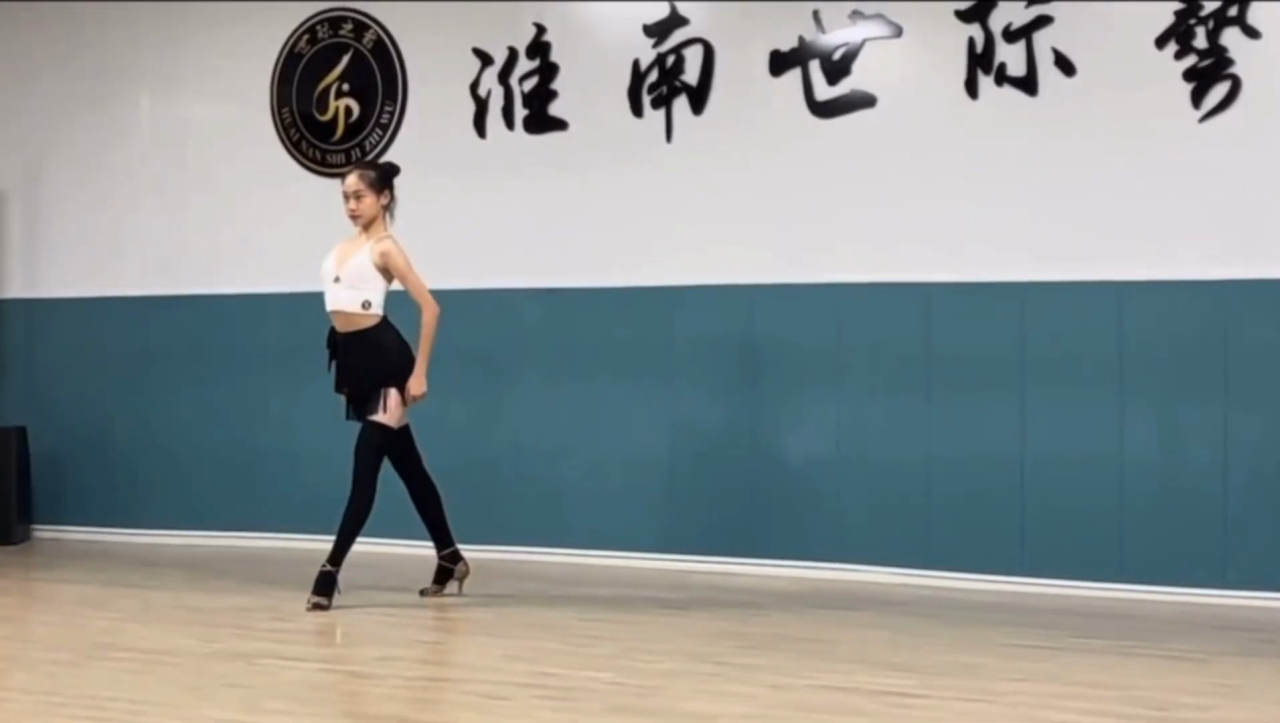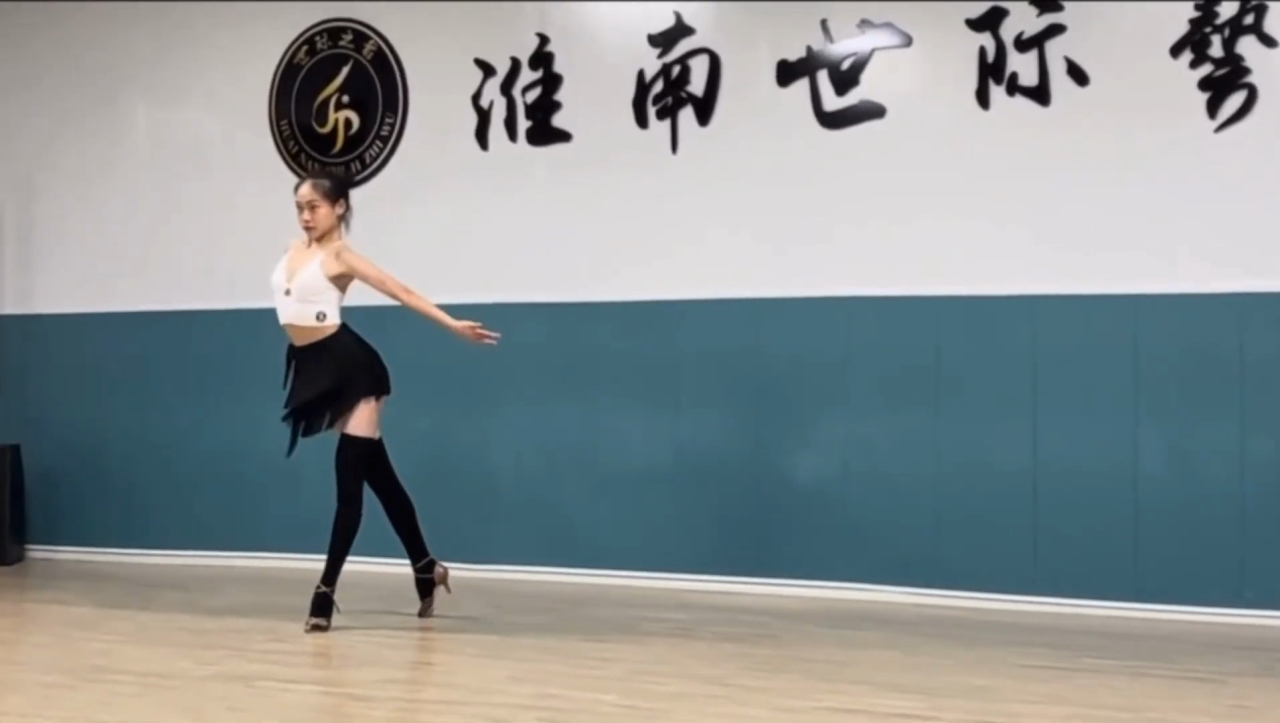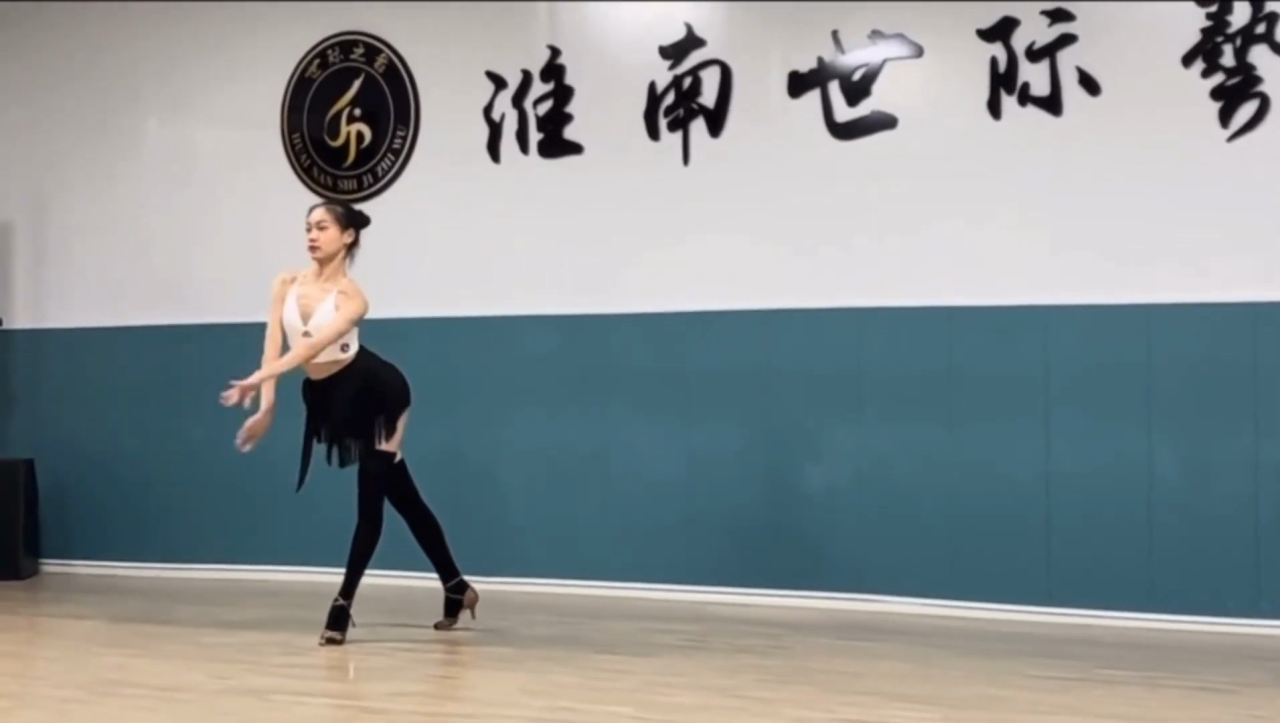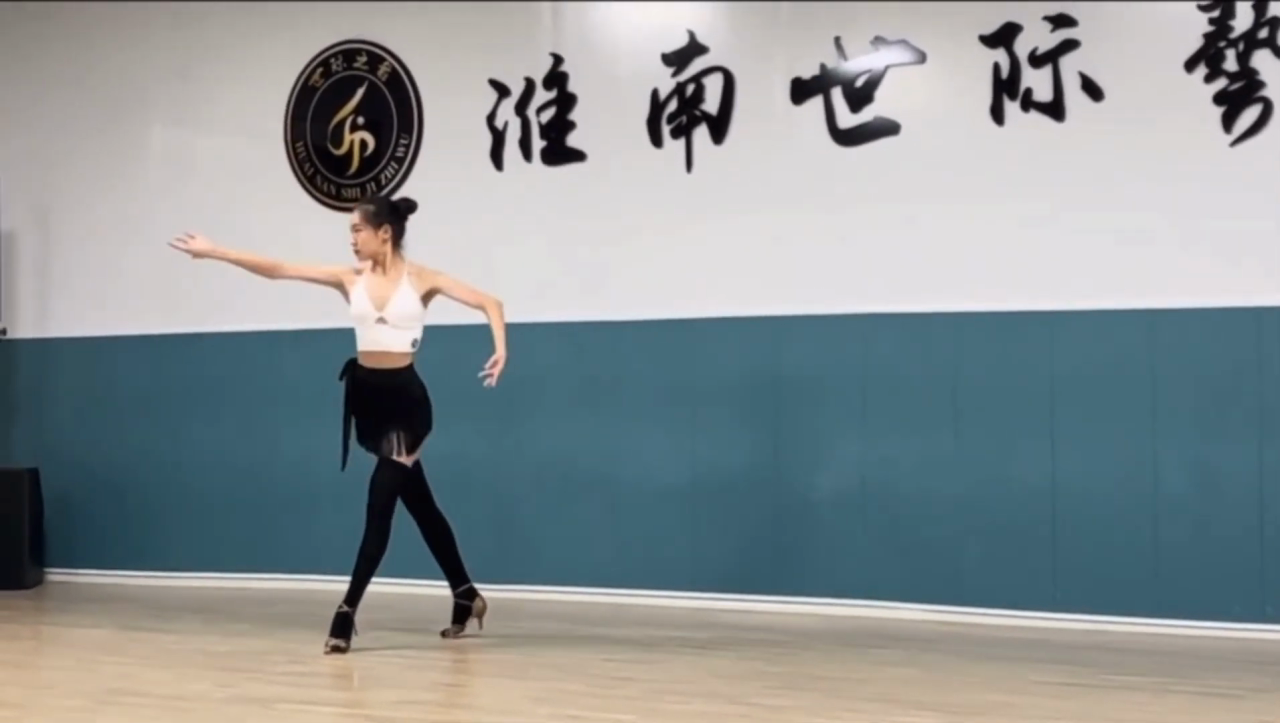
dt=1s
person 1, frame 1
left shoulder: (384, 247)
right shoulder: (345, 246)
left elbow: (429, 307)
left wrist: (419, 372)
right wrist: (344, 376)
left hip: (382, 356)
right hip: (352, 356)
left knee: (365, 467)
right knee: (407, 465)
left ankle: (330, 571)
right ankle: (450, 558)
person 1, frame 2
left shoulder: (340, 255)
right shoulder: (294, 249)
left elbow: (400, 291)
left wrist: (454, 324)
right wrist: (291, 300)
left hip: (350, 365)
right hip: (312, 367)
left knee: (350, 476)
right knee: (377, 473)
left ankle: (326, 591)
right ankle: (426, 567)
person 1, frame 3
left shoulder: (352, 297)
right shoulder: (287, 284)
left elbow: (315, 345)
right elbow: (274, 346)
left wrist: (258, 379)
right wrist: (265, 407)
left hip: (375, 392)
right hip: (332, 398)
left knee: (372, 497)
right knee: (400, 493)
left ankle: (344, 604)
right ankle: (457, 586)
person 1, frame 4
left shoulder: (420, 279)
right shoulder: (350, 279)
left elbow: (489, 303)
right elbow: (278, 269)
left wrist: (500, 350)
right wrist: (214, 251)
left hip: (405, 396)
right hip: (366, 393)
left knee: (379, 504)
right knee: (419, 503)
left ankle: (347, 612)
right ankle: (466, 595)
